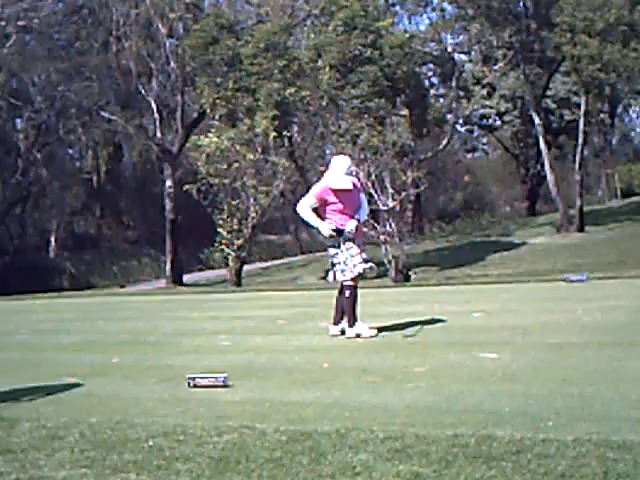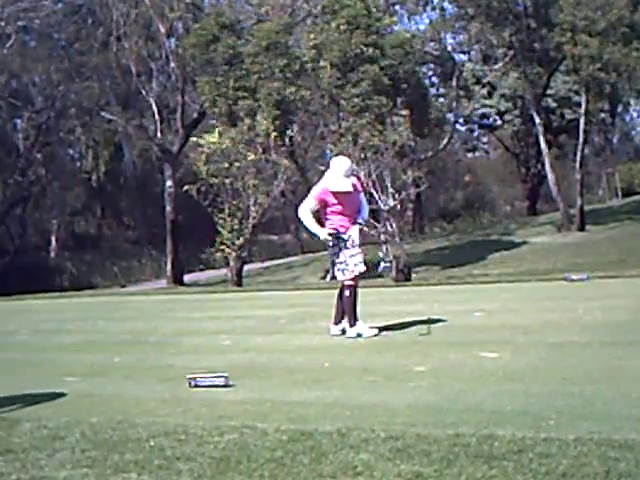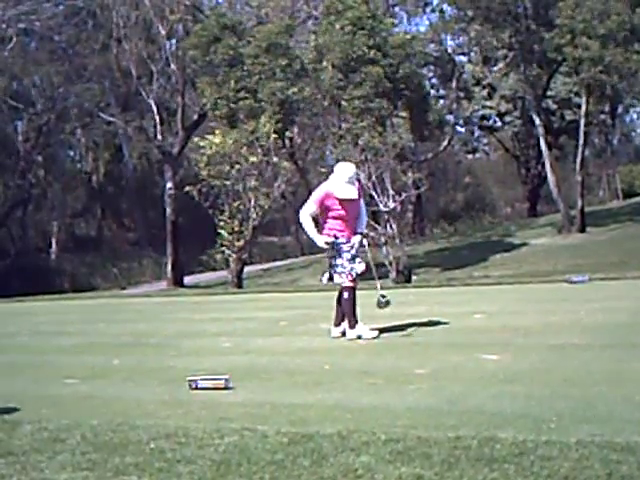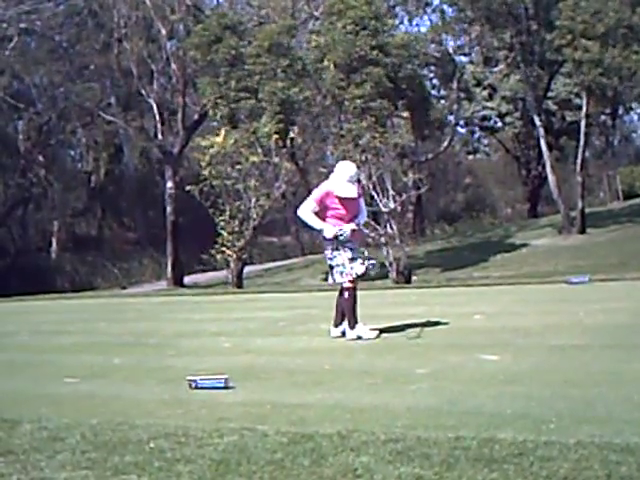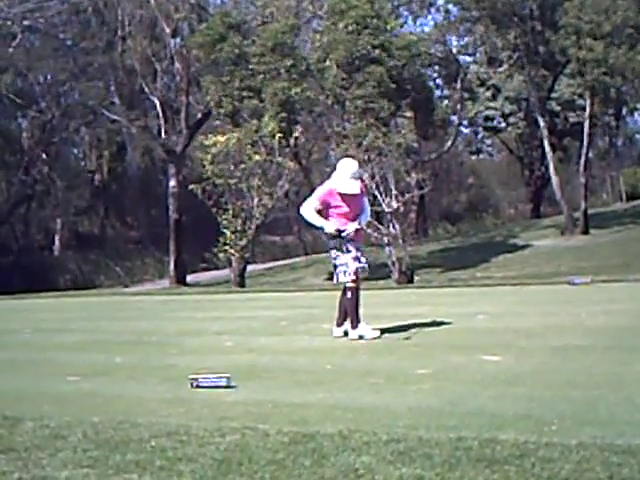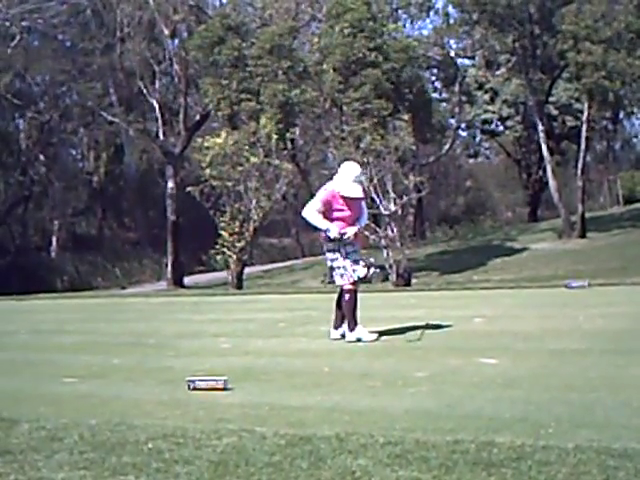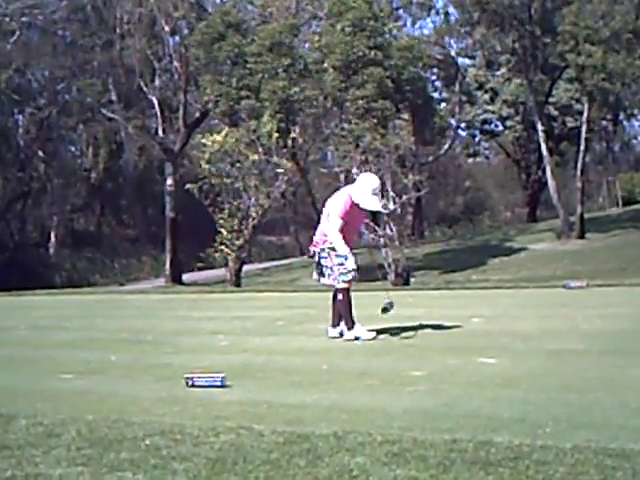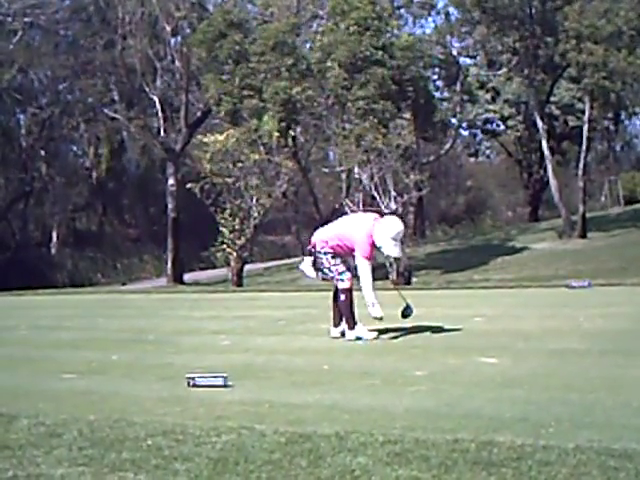
dt=0.4s
person 1, frame 1
left shoulder: (355, 182)
right shoulder: (323, 187)
left elbow: (364, 206)
right elbow: (302, 207)
left wrist: (356, 220)
right wrist: (321, 225)
left hip: (352, 237)
right hip: (338, 238)
left knee: (347, 281)
right knee: (350, 279)
left ankle: (337, 324)
right ankle: (353, 326)
person 1, frame 2
left shoulder: (355, 182)
right shoulder: (322, 189)
left elbow: (364, 206)
right elbow: (303, 210)
left wrist: (358, 224)
right wrist: (318, 230)
left hip: (353, 238)
right hip: (338, 238)
left knee: (349, 280)
right knee: (350, 278)
left ankle: (337, 324)
right ankle: (353, 325)
person 1, frame 3
left shoulder: (355, 188)
right shoulder: (324, 192)
left elbow: (361, 211)
right elbow: (304, 215)
left wrist: (359, 234)
right wrist: (316, 237)
left hip: (351, 241)
right hip: (335, 242)
left knee: (347, 282)
right knee: (348, 280)
left ankle: (338, 326)
right ankle: (353, 327)
person 1, frame 4
left shoulder: (355, 187)
right shoulder: (324, 191)
left elbow: (362, 211)
right elbow: (303, 210)
left wrist: (354, 225)
right wrist: (324, 227)
left hip: (352, 240)
right hip: (336, 242)
left knee: (348, 283)
right knee: (349, 281)
left ankle: (337, 326)
right ankle: (353, 327)
person 1, frame 5
left shoulder: (359, 187)
right shoulder: (327, 190)
left elbow: (366, 211)
right elbow: (306, 209)
left wrist: (357, 224)
right wrist: (325, 224)
left hip: (355, 240)
right hip: (340, 241)
left knee: (351, 282)
right knee: (352, 281)
left ankle: (340, 325)
right ankle: (356, 327)
person 1, frame 6
left shoulder: (355, 191)
right shoulder: (329, 192)
left elbow: (363, 214)
right elbow: (308, 211)
left wrist: (356, 228)
right wrist: (329, 228)
left hip: (351, 243)
right hip: (337, 244)
left knee: (348, 285)
right knee: (350, 285)
left ankle: (337, 328)
right ankle: (353, 330)
person 1, frame 7
left shoulder: (360, 198)
right shoulder: (344, 202)
right elbow: (333, 232)
left wrist: (362, 233)
right wrist: (347, 256)
left hip: (340, 246)
right hip: (329, 245)
left knee: (341, 284)
right knee: (343, 284)
left ankle: (335, 327)
right ankle: (351, 329)
person 1, frame 8
left shoulder: (377, 220)
right shoulder: (365, 238)
right elbow: (364, 275)
right wrist: (373, 303)
left hip: (332, 245)
right hip: (324, 246)
left knee: (341, 283)
right knee: (345, 283)
left ankle: (336, 327)
right ankle: (352, 329)
